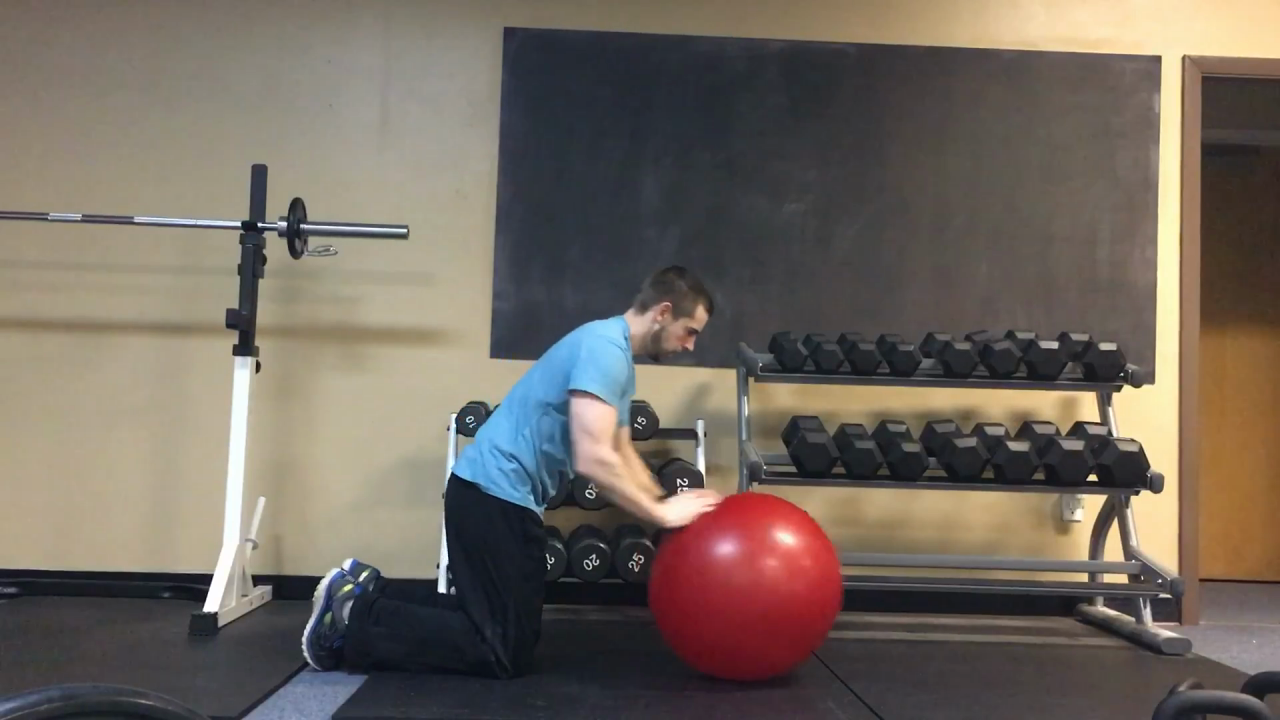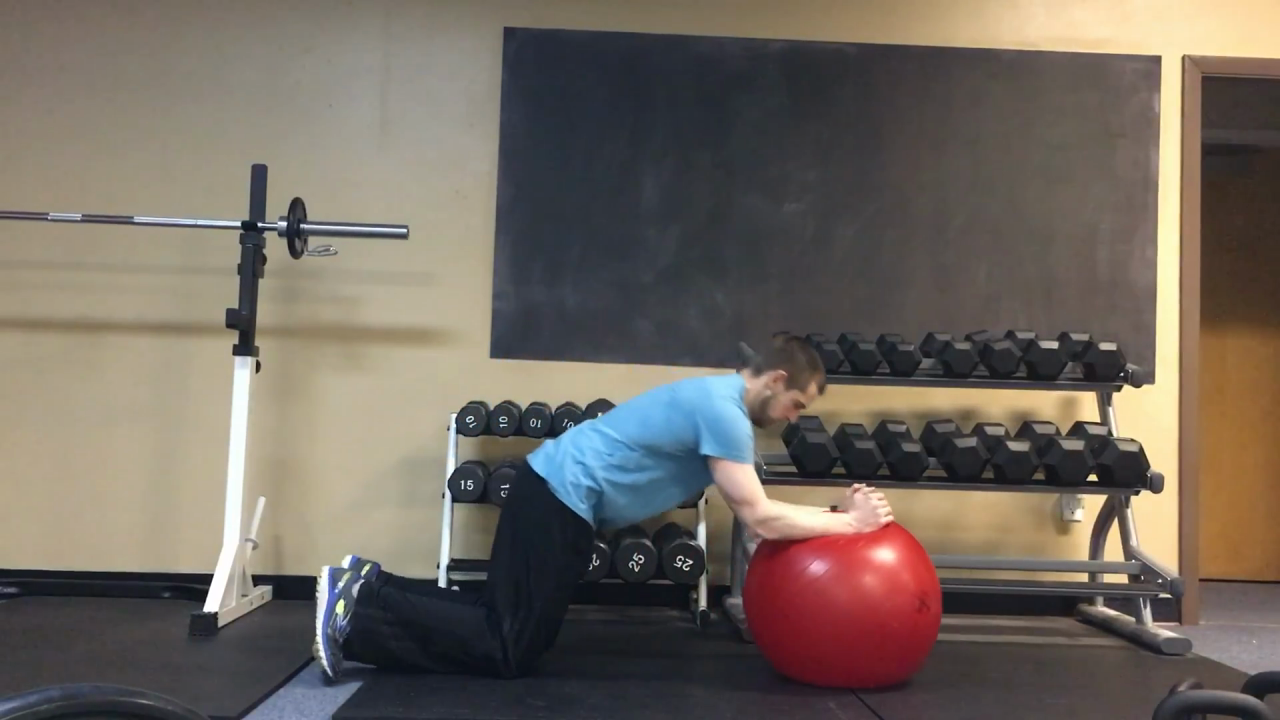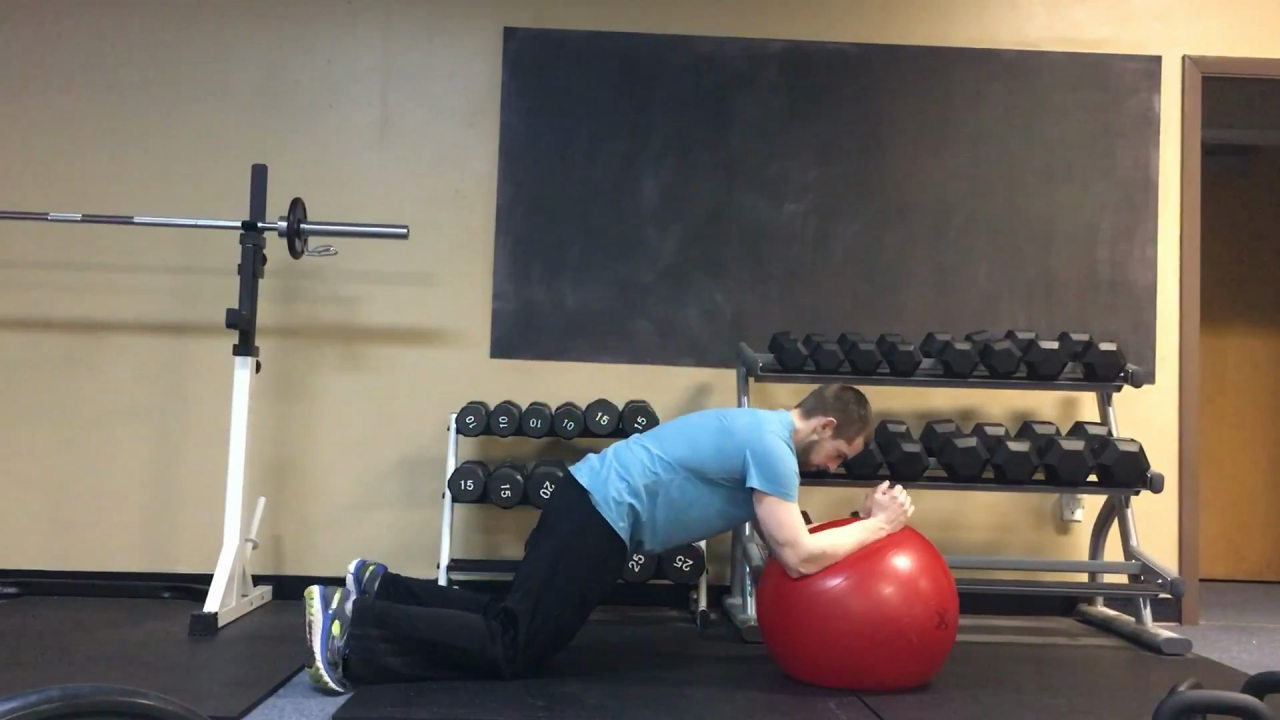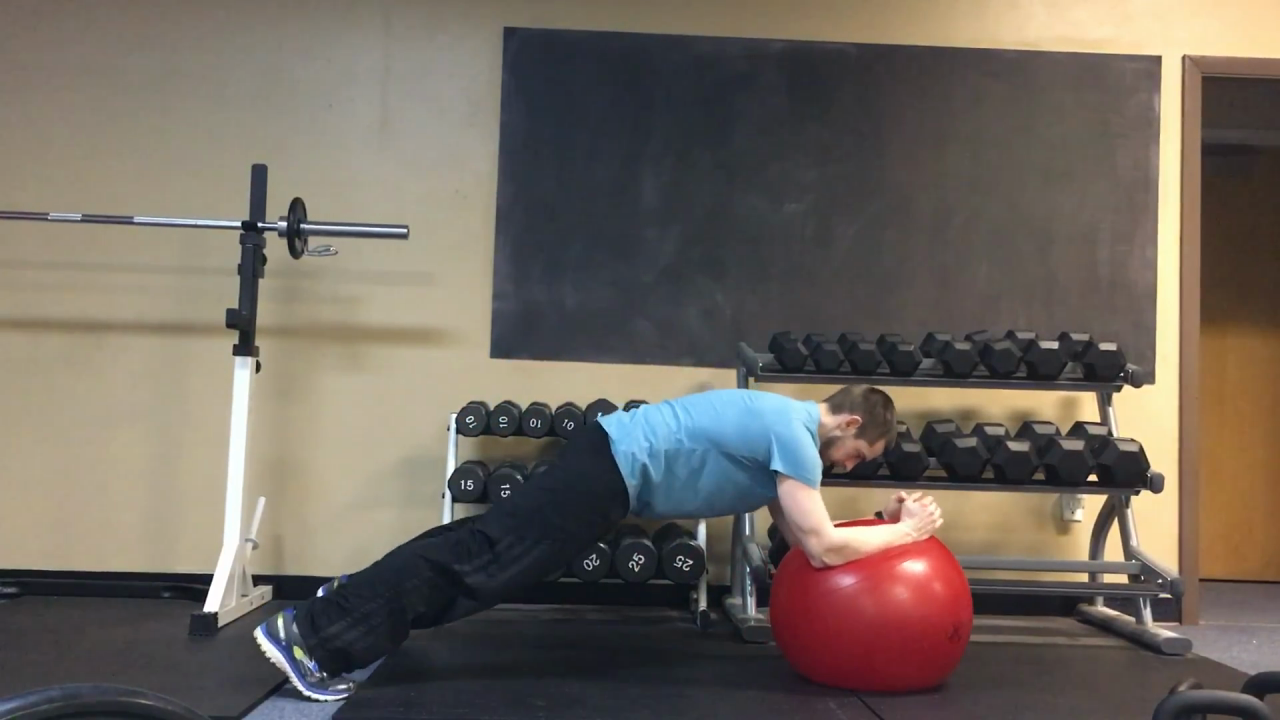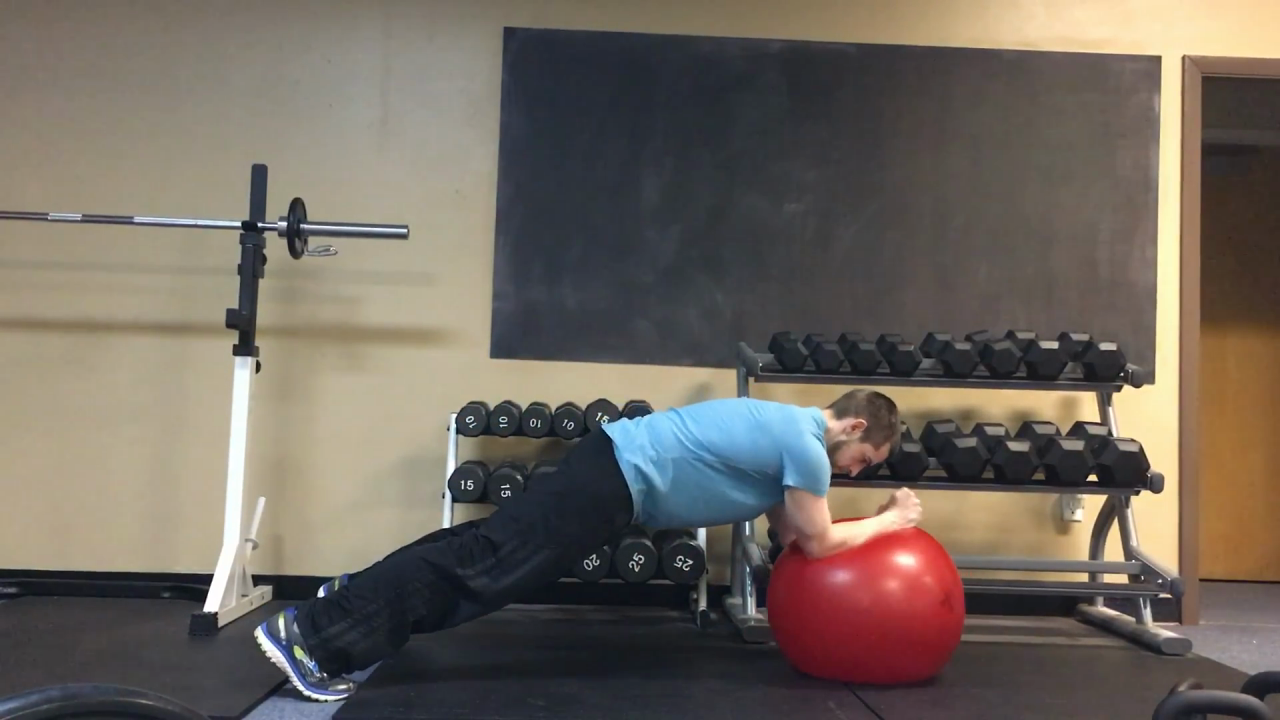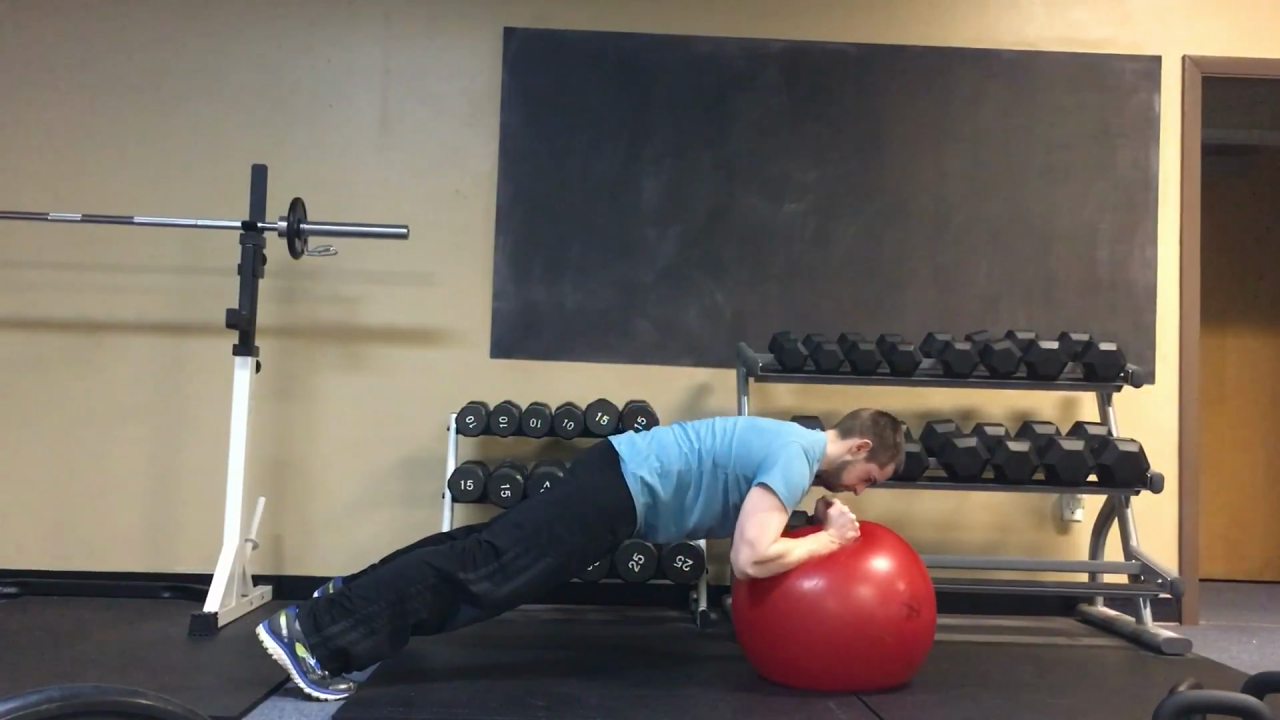
dt=0.7s
person 1, frame 1
left shoulder: (610, 353)
right shoulder: (606, 351)
left elbow: (619, 452)
right elbow: (593, 460)
left wrist: (668, 502)
right wrist: (660, 513)
left hip: (487, 491)
right hip: (495, 495)
left knee: (492, 626)
right knee: (505, 654)
left ankle: (364, 593)
right ankle: (351, 622)
person 1, frame 2
left shoulder: (717, 397)
right shoulder: (723, 409)
left elbow: (755, 509)
right elbow: (758, 519)
left wrist: (833, 511)
right wrist: (849, 523)
left hip: (550, 490)
right hip: (560, 498)
left knee: (504, 625)
right knee: (510, 650)
left ankle: (368, 590)
right ankle: (358, 613)
person 1, frame 3
left shoulder: (764, 434)
right shoulder: (771, 447)
left elbow: (782, 540)
right elbow: (797, 558)
left wrist: (862, 518)
right wrist: (878, 526)
left hip: (591, 501)
right hip: (601, 514)
left knee: (512, 624)
right knee: (510, 646)
left ankle: (376, 590)
right ankle: (348, 629)
person 1, frame 4
left shoulder: (785, 425)
right shoulder: (795, 434)
left elbow: (798, 534)
right elbow: (822, 548)
left wrist: (885, 522)
right wrist: (907, 532)
left hip: (610, 460)
right hip: (611, 469)
left knee: (481, 548)
right knee: (482, 560)
left ankle: (344, 607)
right ankle: (309, 635)
person 1, frame 5
left shoulder: (789, 429)
right shoulder: (806, 447)
left elbow: (791, 532)
right elbow: (819, 546)
left wrist: (876, 518)
right wrist: (890, 521)
left hip: (612, 462)
right hip: (618, 480)
left knee: (485, 546)
right knee: (482, 566)
left ankle: (350, 595)
right ankle: (308, 633)
person 1, frame 6
left shoulder: (789, 445)
right shoulder: (794, 458)
left elbow: (745, 531)
right elbow: (751, 559)
left wrist: (813, 522)
right wrist: (827, 540)
left hip: (615, 476)
right hip: (617, 491)
left knee: (481, 552)
right knee: (481, 571)
left ankle: (345, 600)
right ankle: (309, 633)
